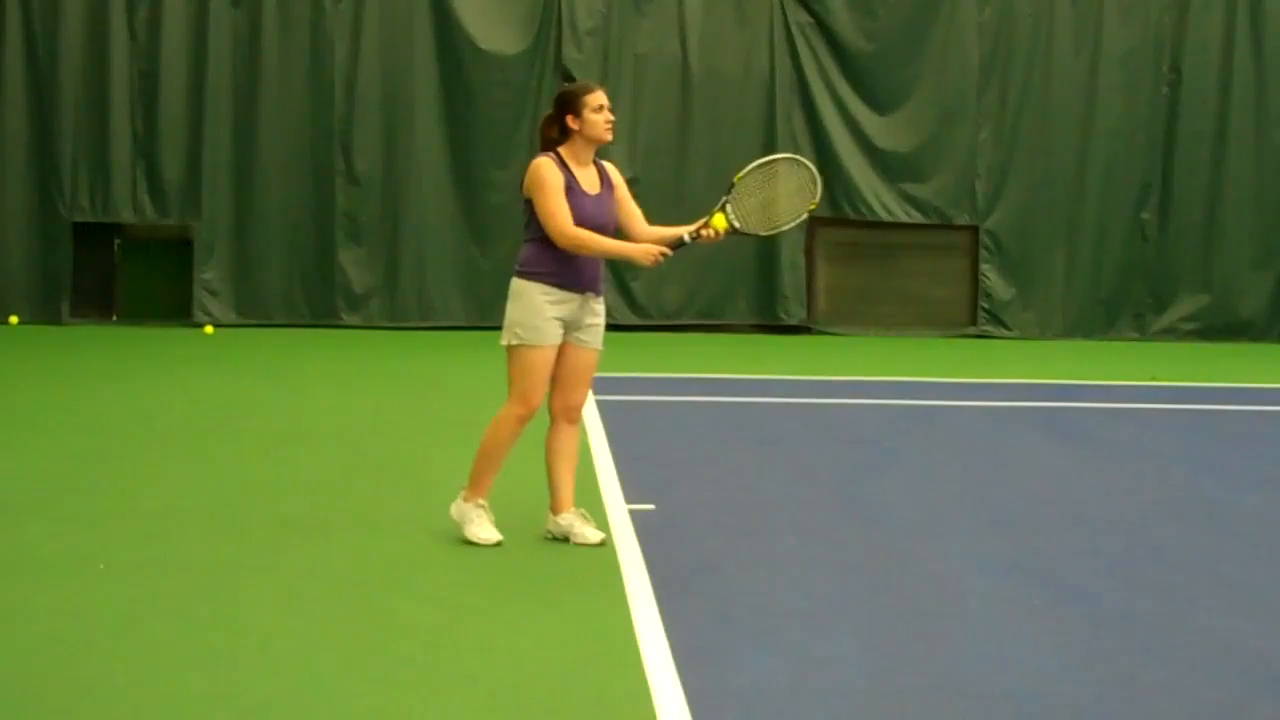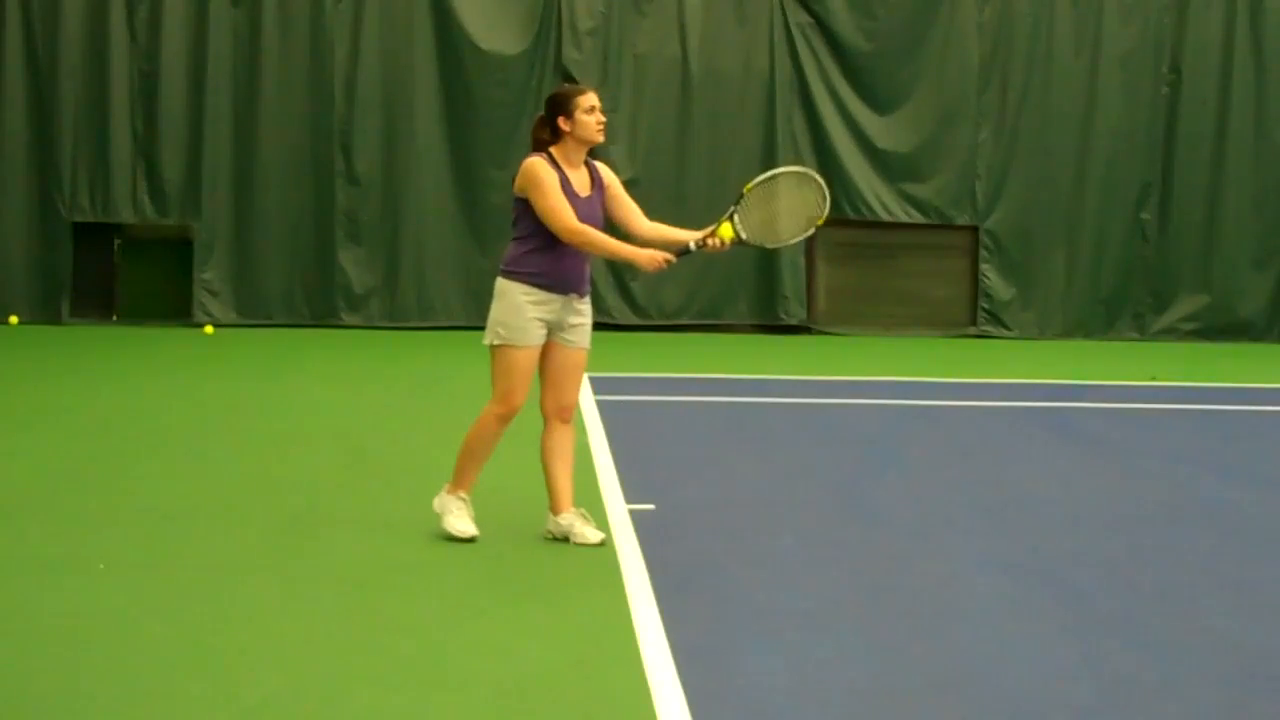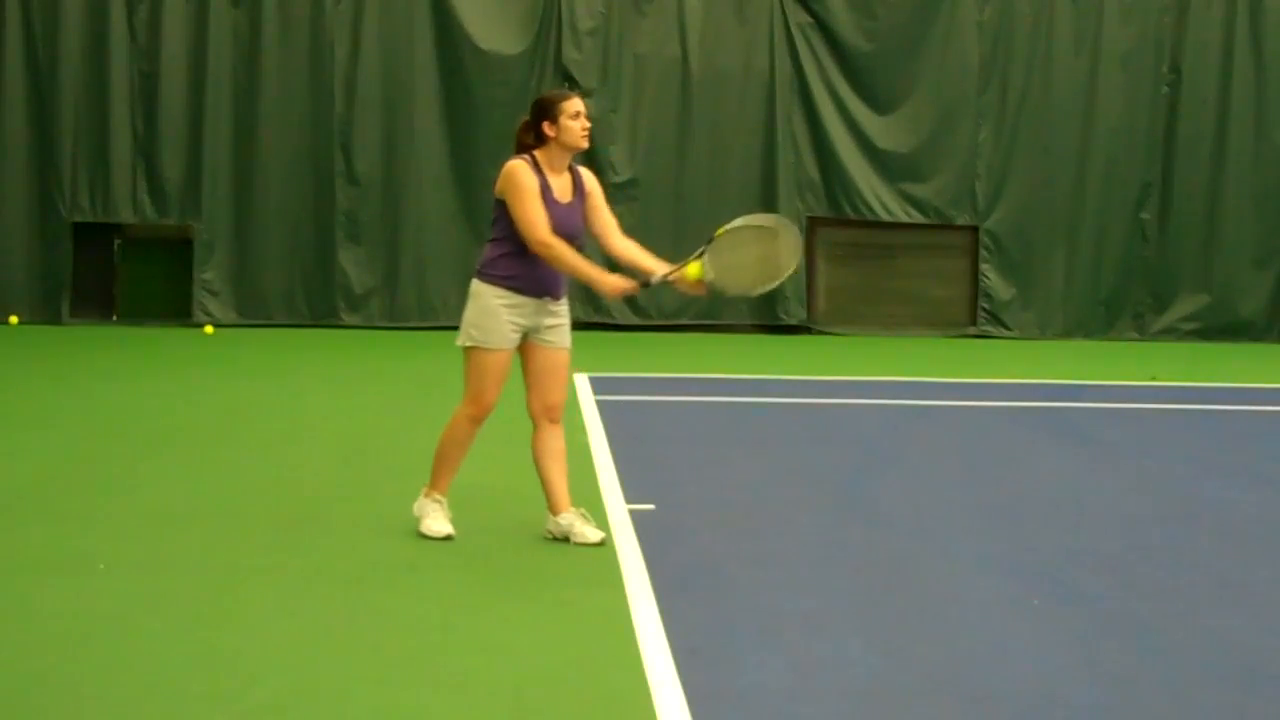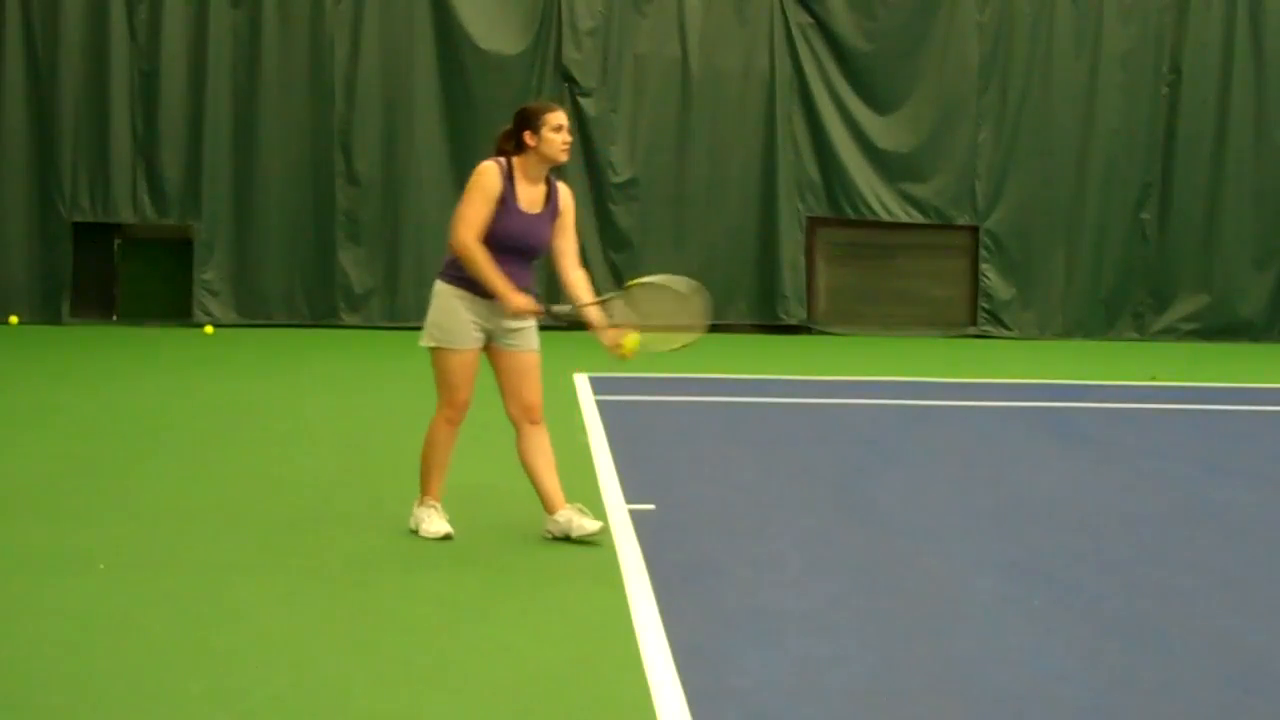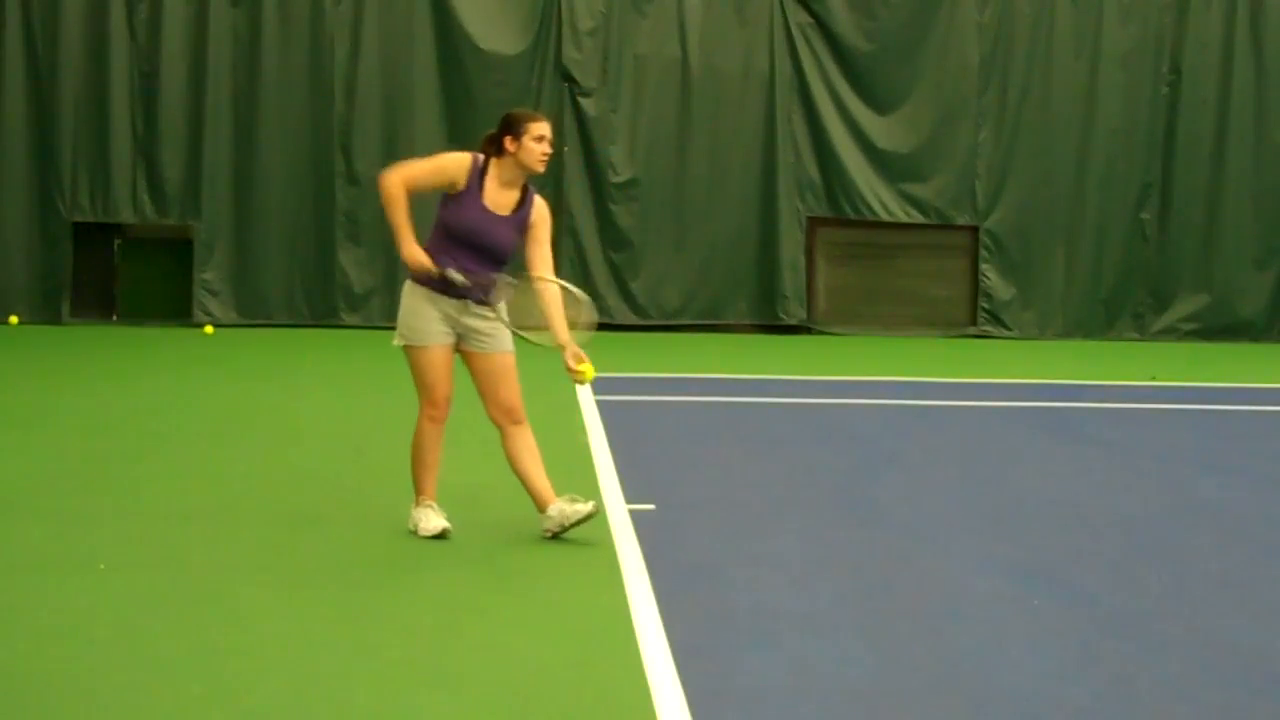
dt=0.2s
person 1, frame 1
left shoulder: (608, 173)
right shoulder: (545, 168)
left elbow: (641, 232)
right elbow: (565, 234)
left wrist: (693, 230)
right wrist: (629, 251)
left hip: (589, 302)
right hip: (542, 296)
left knee: (570, 411)
right knee: (524, 406)
left ankle: (563, 513)
right ankle: (472, 501)
person 1, frame 2
left shoulder: (600, 174)
right shoulder: (536, 167)
left elbow: (641, 226)
right elbow: (570, 231)
left wrist: (698, 237)
right wrist: (634, 256)
left hip: (574, 302)
right hip: (525, 297)
left knee: (562, 412)
right knee: (506, 406)
left ankle: (562, 514)
right ankle: (454, 495)
person 1, frame 3
left shoulder: (584, 180)
right shoulder: (519, 171)
left elbow: (616, 241)
right elbow: (540, 241)
left wrist: (669, 272)
right wrist: (599, 280)
left hip: (551, 306)
right hip: (500, 299)
left knee: (550, 412)
right knee: (478, 407)
left ankle: (561, 514)
right ankle: (433, 499)
person 1, frame 4
left shoulder: (560, 195)
right shoulder: (491, 174)
left elbow: (569, 267)
right elbow: (463, 240)
left wrist: (598, 321)
right wrist: (505, 293)
left hip: (515, 313)
right hip: (462, 301)
left knee: (529, 413)
right knee: (453, 409)
left ankle: (559, 512)
right ankle: (428, 505)
person 1, frame 5
left shoulder: (536, 209)
right shoulder: (464, 167)
left elbow: (543, 276)
right elbow: (392, 179)
left wrist: (563, 341)
right wrist: (406, 243)
left hip: (483, 312)
right hip: (429, 300)
left knee: (511, 413)
right knee: (435, 407)
left ankle: (551, 508)
right ankle: (425, 506)
